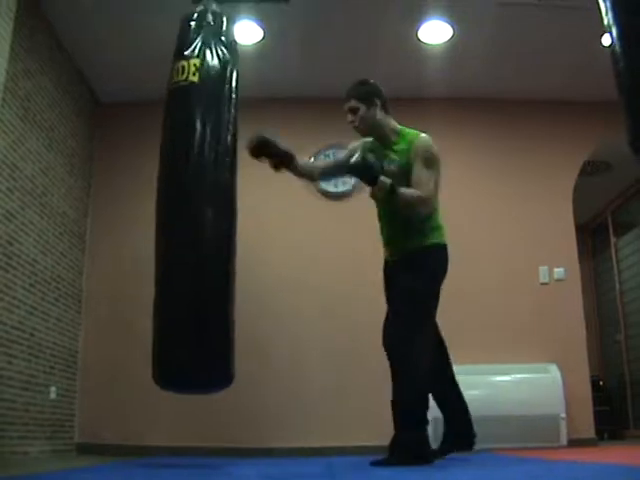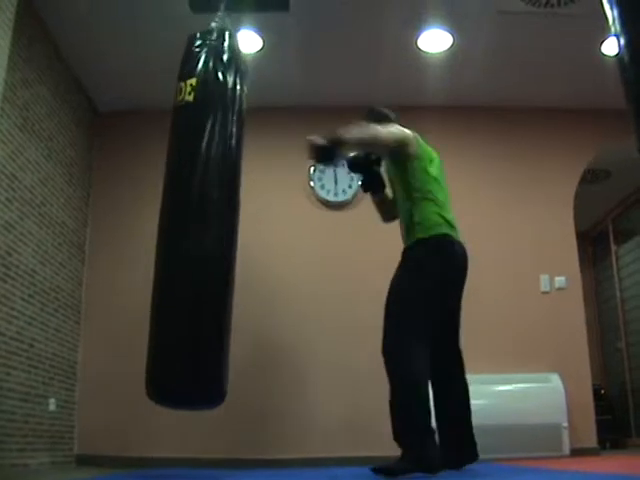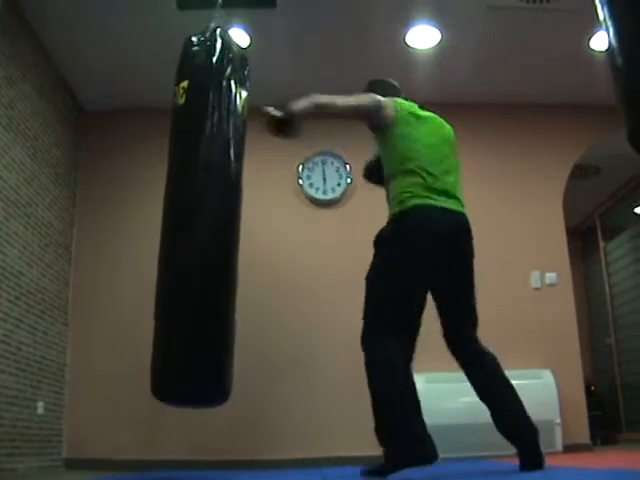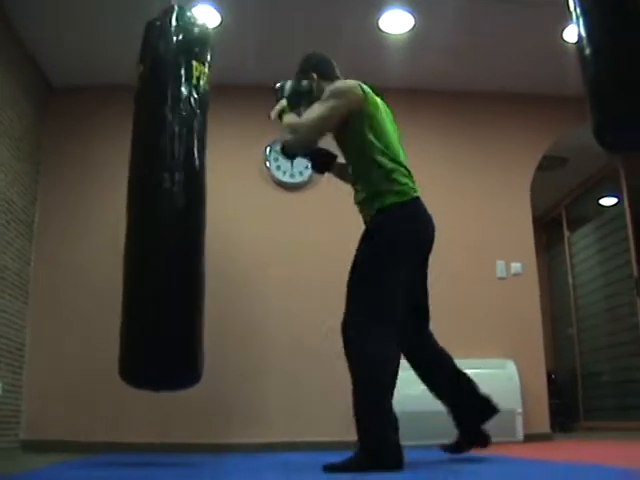
dt=0.5s
person 1, frame 1
left shoulder: (420, 145)
right shoulder: (364, 148)
left elbow: (425, 204)
right elbow: (316, 171)
left wrist: (382, 182)
right wrist: (280, 154)
left hip: (425, 254)
right hip: (399, 259)
left knee: (405, 344)
right knee: (424, 345)
left ankle: (413, 447)
right ankle: (459, 431)
person 1, frame 2
left shoulder: (403, 137)
right shoulder: (404, 162)
left elbow: (363, 134)
right elbow: (391, 212)
left wrist: (330, 142)
right wrist: (371, 180)
left hip: (431, 251)
right hip: (448, 252)
left knee: (403, 347)
right knee: (443, 354)
left ankle: (419, 449)
right ankle: (459, 447)
person 1, frame 3
left shoulder: (384, 107)
right shoulder: (443, 127)
left elbow: (321, 104)
left wrist: (286, 113)
left hip: (414, 227)
right hip: (455, 227)
left knee: (384, 338)
right knee: (465, 341)
left ankle: (408, 444)
right ankle: (525, 440)
person 1, frame 4
left shoulder: (347, 91)
right shoulder: (363, 103)
left elbow: (295, 137)
right elbow: (360, 172)
left wrist: (283, 110)
right wrist: (328, 163)
left hip: (395, 222)
right hip: (406, 222)
left knee: (366, 329)
right knee: (410, 330)
left ankle: (379, 447)
right ankle: (473, 413)
